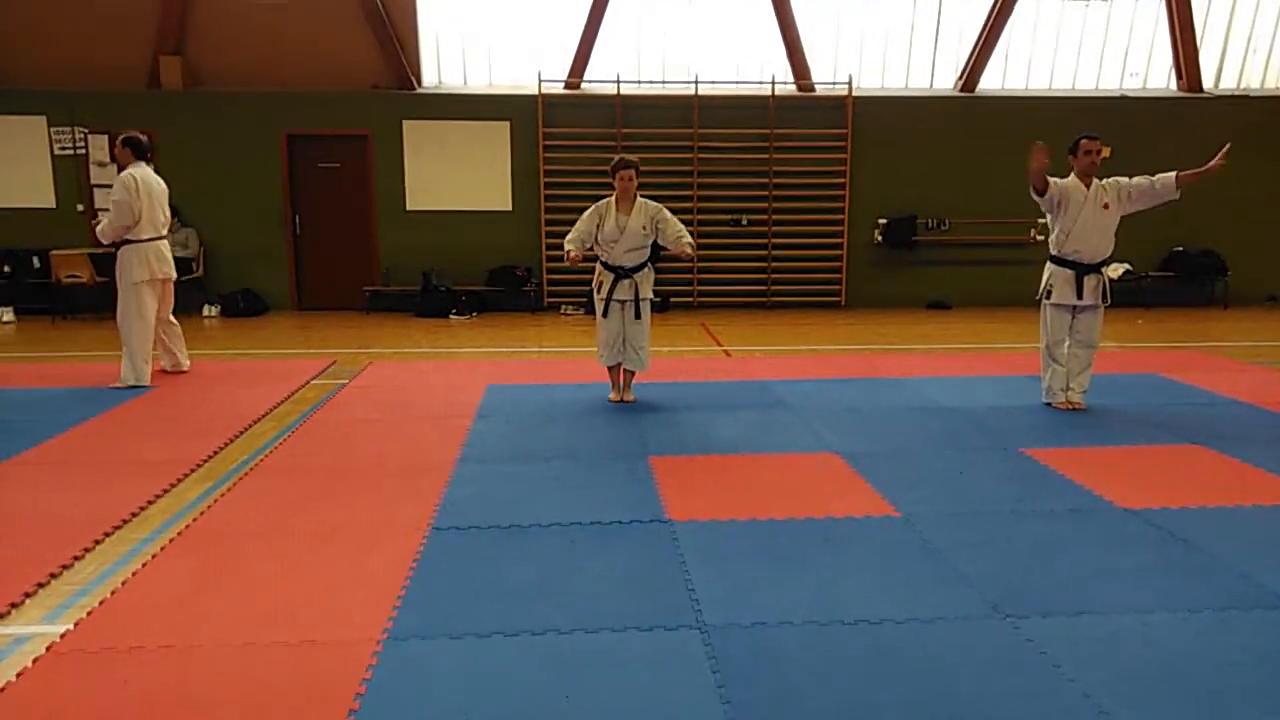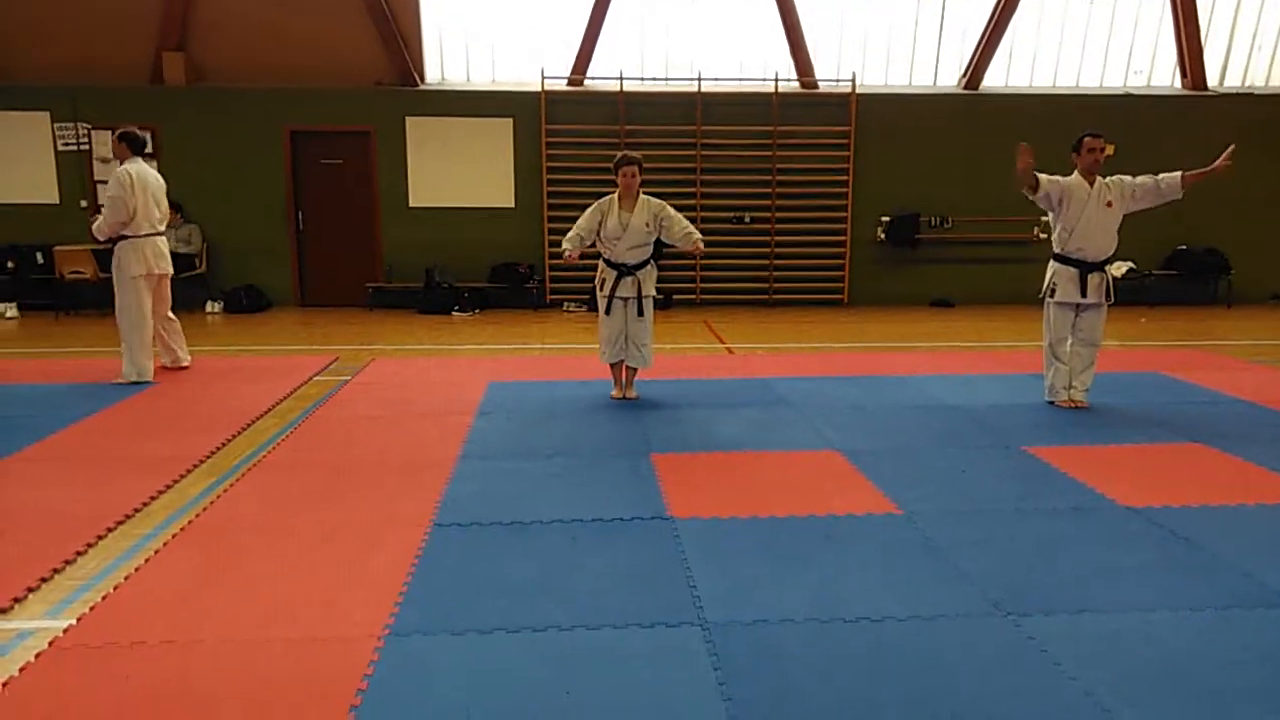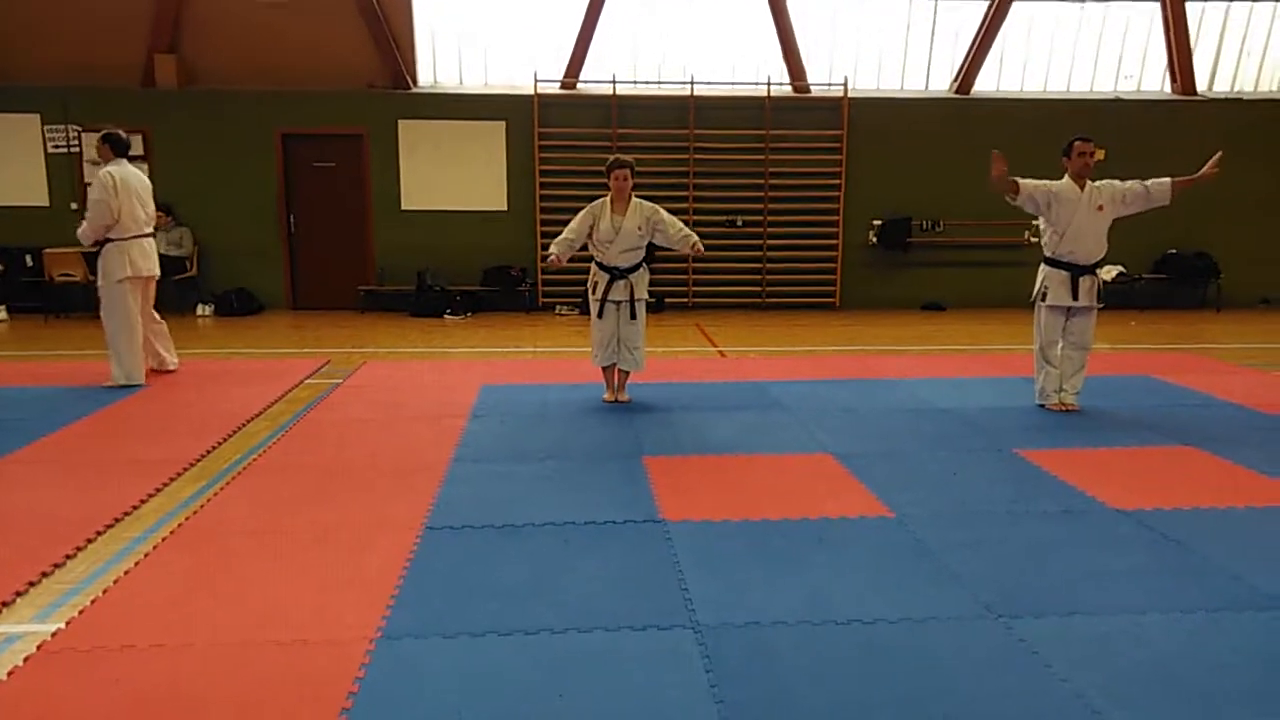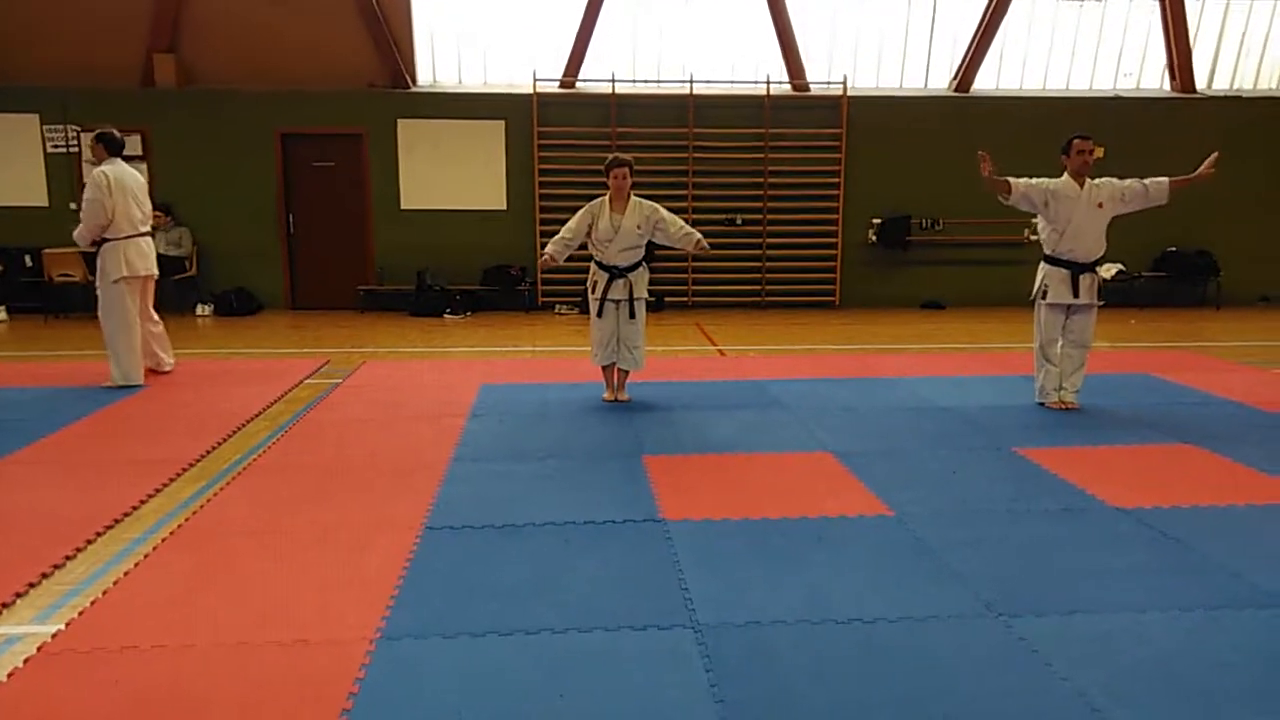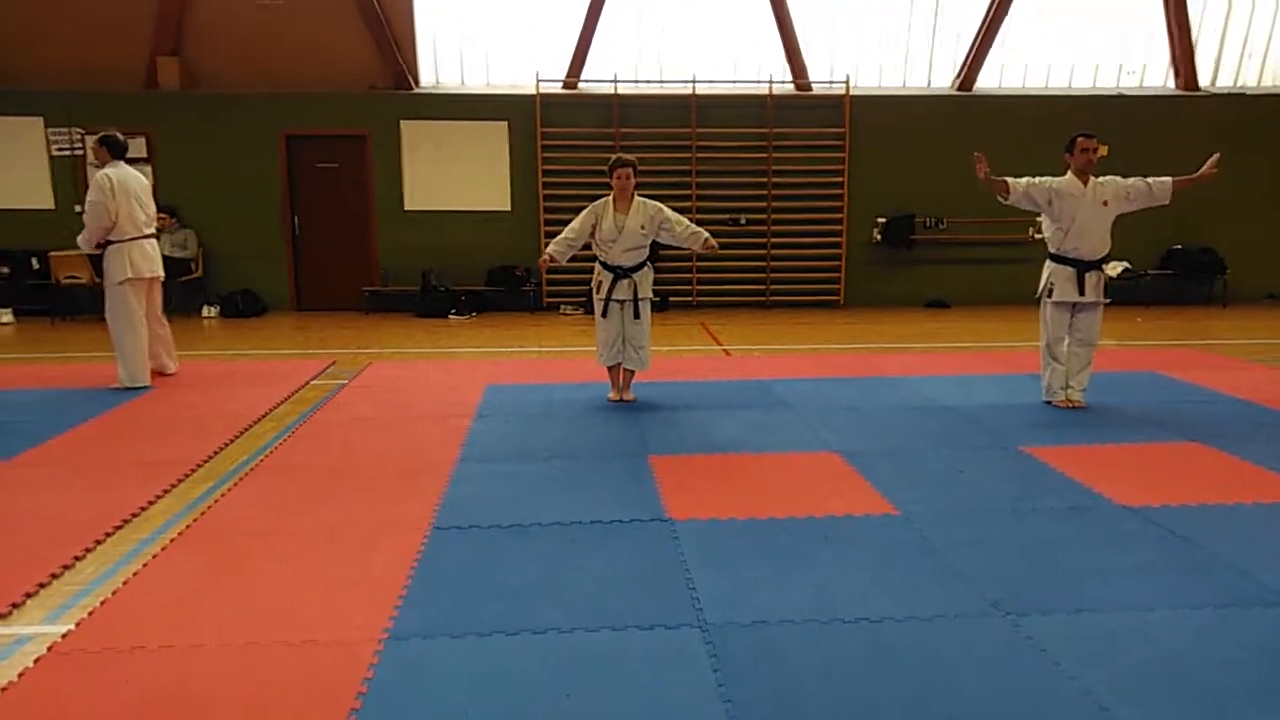
dt=0.1s
person 1, frame 1
left shoulder: (1116, 190)
right shoulder: (1061, 189)
left elbow: (1160, 185)
right elbow: (1041, 189)
left wrist: (1206, 169)
right wrist: (1036, 174)
left hip: (1092, 278)
right hip: (1061, 276)
left knee: (1085, 341)
right knee: (1055, 340)
left ankle: (1075, 392)
right ankle: (1055, 393)
person 1, frame 2
left shoulder: (1119, 188)
right shoulder: (1061, 187)
left elbow: (1162, 184)
right elbow: (1035, 187)
left wrist: (1211, 170)
right wrist: (1025, 173)
left hip: (1096, 276)
right hip: (1065, 274)
left knee: (1088, 340)
right knee: (1058, 338)
left ankle: (1078, 391)
right ankle: (1057, 391)
person 1, frame 3
left shoulder: (1110, 192)
right shoulder: (1051, 192)
left elbow: (1153, 190)
right elbow: (1021, 190)
left wrist: (1198, 177)
right wrist: (1001, 179)
left hip: (1087, 279)
right hip: (1055, 277)
left knee: (1079, 343)
right knee: (1049, 341)
left ankle: (1069, 393)
right ankle: (1049, 395)
person 1, frame 4
left shoulder: (1109, 190)
right shoulder: (1048, 190)
left elbow: (1150, 188)
right elbow: (1015, 189)
left wrist: (1194, 177)
right wrist: (991, 179)
left hip: (1087, 277)
right hip: (1055, 275)
left knee: (1079, 341)
right knee: (1049, 340)
left ankle: (1068, 392)
right ankle: (1048, 393)
person 1, frame 5
left shoulder: (1113, 188)
right shoulder: (1052, 188)
left elbow: (1153, 188)
right elbow: (1018, 189)
left wrist: (1196, 177)
right wrist: (989, 180)
left hip: (1092, 275)
right hip: (1061, 274)
left knee: (1085, 340)
right knee: (1055, 338)
left ankle: (1075, 391)
right ankle: (1055, 392)
person 2, frame 1
left shoulder: (127, 178)
right shoulder: (156, 179)
left elbow: (121, 220)
left wrist: (101, 230)
left hip: (137, 254)
right hip: (158, 250)
left knee: (135, 317)
right knee: (162, 313)
left ankle: (136, 375)
right ankle: (177, 361)
person 2, frame 2
left shoulder: (123, 174)
right shoulder: (154, 174)
left elbow: (116, 216)
left wrist: (98, 227)
left hip: (134, 249)
right hip: (156, 245)
left knee: (134, 314)
right knee: (160, 309)
left ankle: (137, 371)
right ankle: (177, 357)
person 2, frame 3
left shoulder: (106, 176)
right shoulder: (140, 176)
left elbow: (100, 219)
left wrist: (84, 234)
left hip: (121, 252)
right hip: (144, 248)
left knee: (121, 316)
right knee: (145, 311)
left ankle: (129, 375)
right ankle: (164, 360)
person 2, frame 4
left shoulder: (100, 175)
right shoulder: (135, 175)
left elbow: (95, 219)
left wrist: (81, 236)
left hip: (118, 252)
right hip: (142, 247)
left knee: (119, 316)
right knee: (144, 312)
left ankle: (127, 375)
right ankle: (161, 360)
person 2, frame 5
left shoulder: (103, 179)
right shoulder: (139, 177)
left elbow: (98, 221)
left wrist: (85, 242)
left hip: (124, 254)
right hip: (148, 249)
left knee: (126, 317)
right knee: (152, 313)
left ankle: (135, 376)
right ankle: (164, 363)
person 3, frame 1
left shoulder: (652, 211)
right shoulder: (600, 210)
left elbow: (674, 231)
right elbow: (579, 234)
left wrist: (686, 246)
right wrist: (573, 251)
left hip: (637, 281)
right hip: (608, 280)
left knee: (636, 337)
right knee: (609, 336)
left ankle: (627, 387)
right ankle: (615, 387)
person 3, frame 2
left shoulder: (655, 208)
right shoulder: (602, 207)
left elbow: (679, 227)
right elbow: (580, 231)
left wrist: (695, 241)
right wrist: (570, 249)
left hip: (640, 278)
right hip: (610, 277)
left knee: (639, 334)
right knee: (612, 333)
left ankle: (630, 384)
right ankle: (617, 384)
person 3, frame 3
left shoulder: (648, 212)
right shoulder: (595, 211)
left elbow: (673, 230)
right elbow: (572, 235)
left wrist: (693, 243)
right wrist: (556, 254)
left hip: (633, 282)
right hip: (603, 281)
left knee: (631, 337)
right knee: (604, 336)
left ankle: (622, 387)
right ankle: (609, 387)
person 3, frame 4
left shoulder: (647, 210)
right shoulder: (593, 210)
left elbow: (674, 228)
right elbow: (570, 234)
left wrist: (696, 241)
right wrist: (551, 252)
left hip: (632, 281)
right hip: (602, 280)
left knee: (631, 336)
right knee: (604, 335)
left ankle: (622, 386)
right ankle: (609, 386)
person 3, frame 5
left shoulder: (651, 210)
right shoulder: (597, 210)
left elbow: (679, 227)
right elbow: (573, 234)
left wrist: (704, 239)
right wrist: (550, 253)
left hip: (637, 281)
right hip: (607, 280)
left knee: (635, 336)
right knee: (609, 335)
left ankle: (627, 386)
right ankle: (614, 386)
